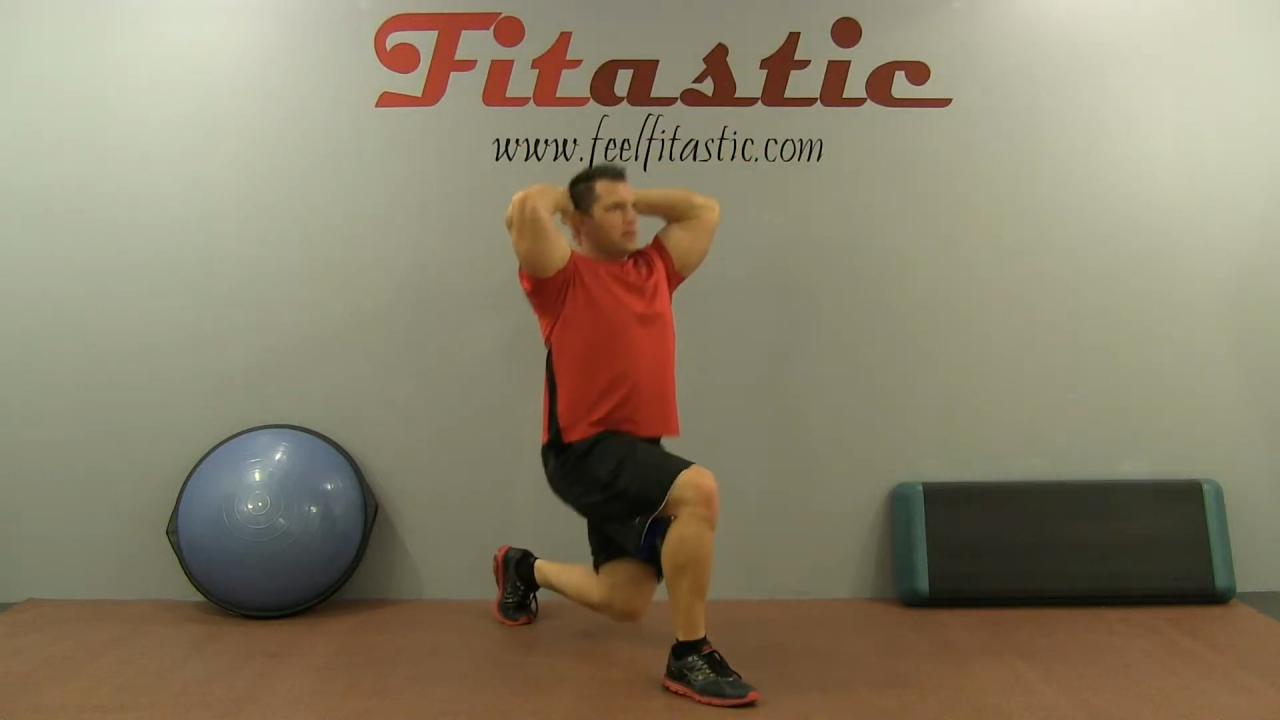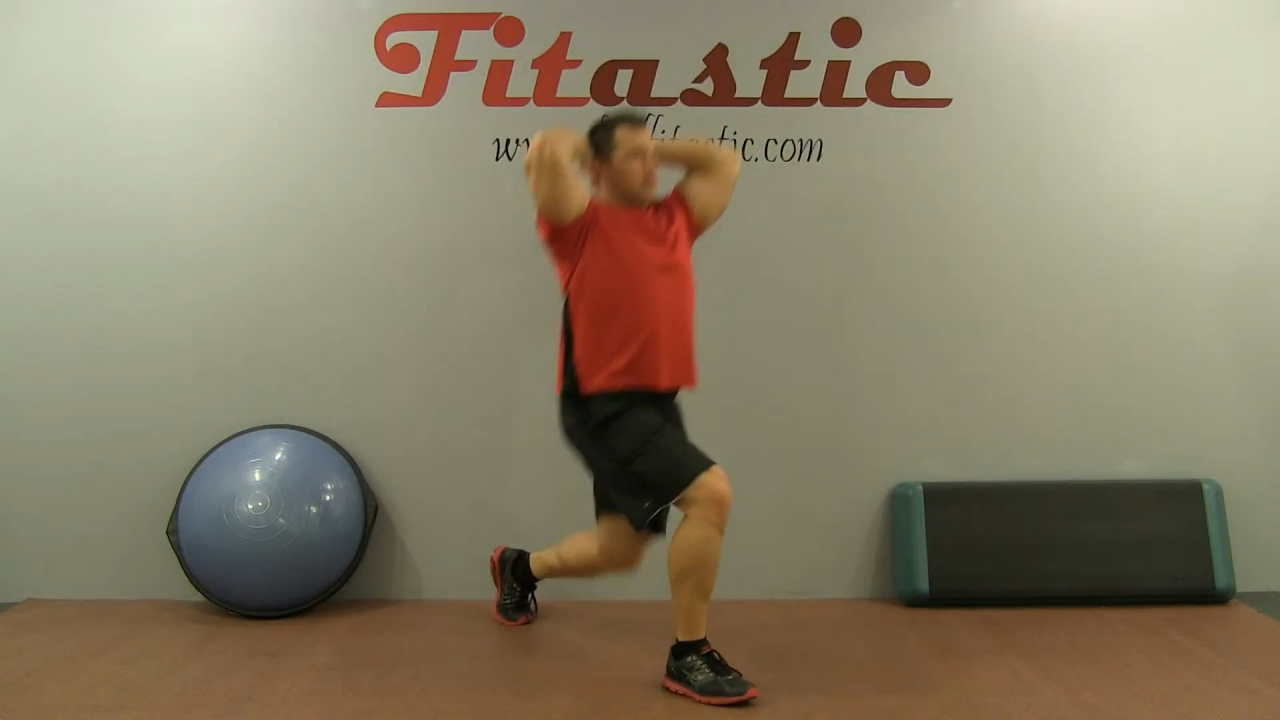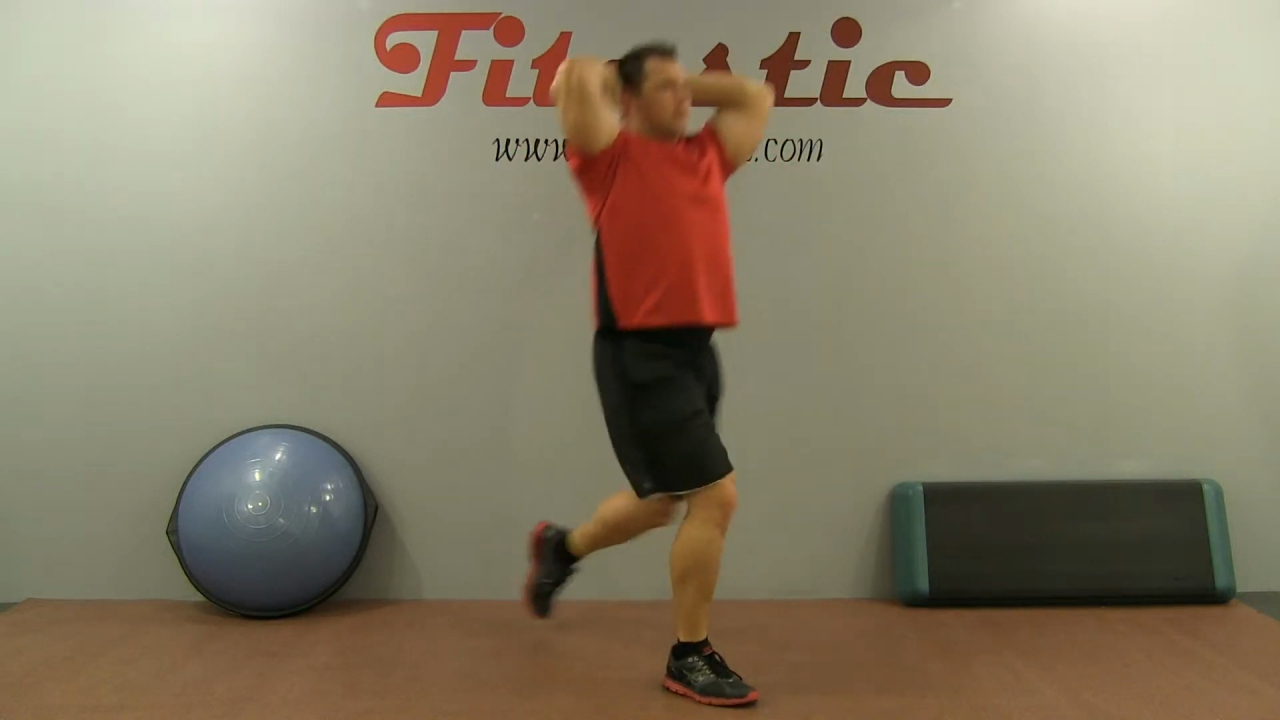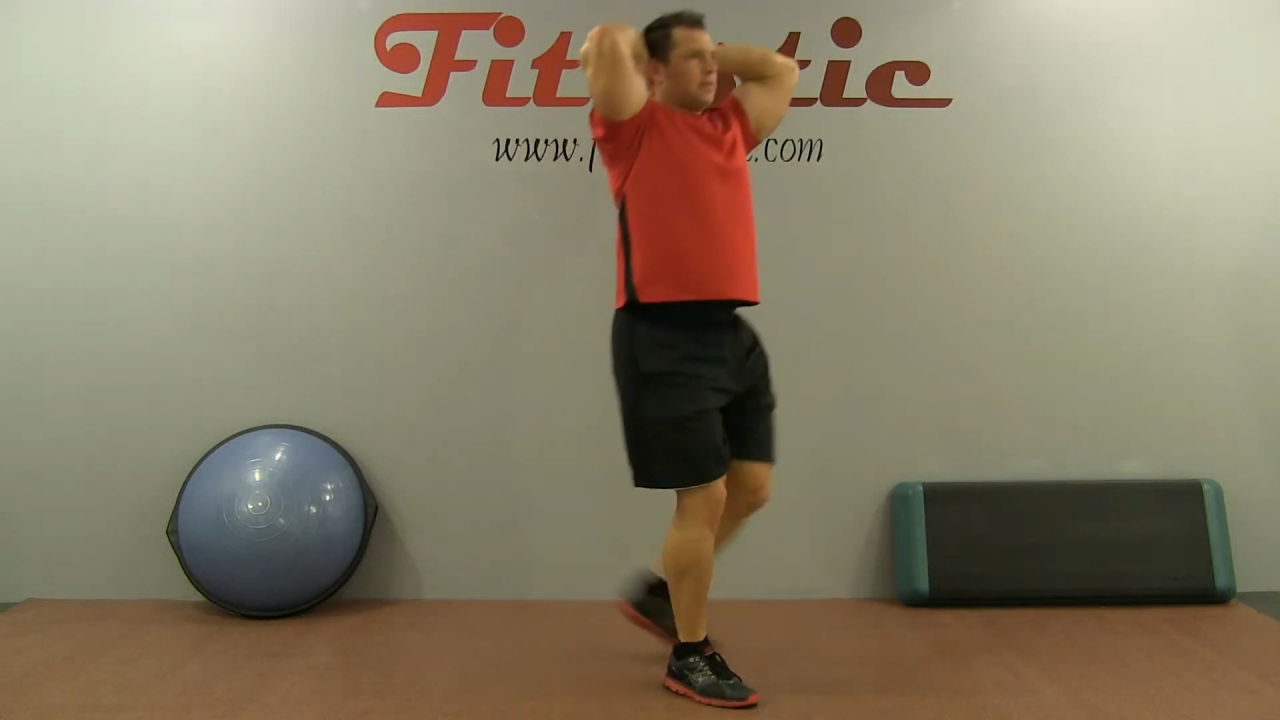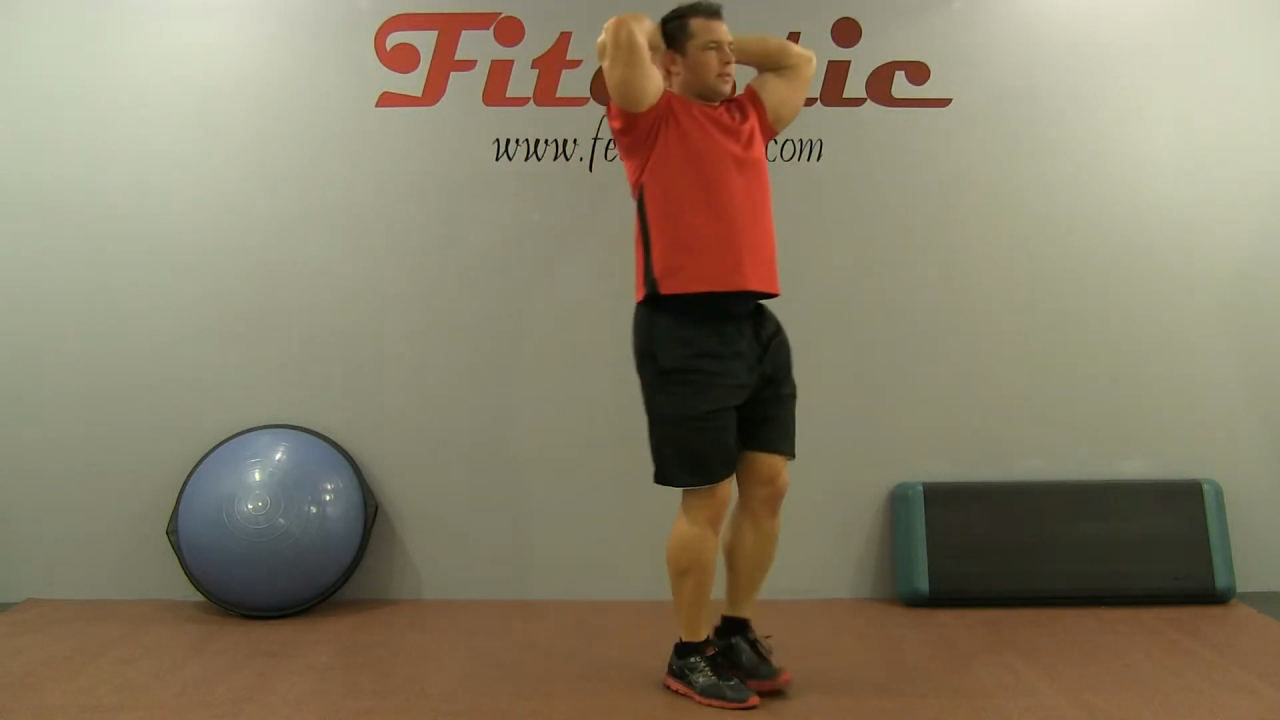
dt=0.2s
person 1, frame 1
left shoulder: (654, 268)
right shoulder: (563, 277)
left elbow: (705, 210)
right elbow: (525, 209)
left wrist: (634, 196)
right wrist: (564, 196)
left hip: (640, 448)
right hip: (584, 451)
left knee: (624, 602)
right knee: (698, 491)
left ankle: (524, 569)
right ankle: (689, 655)
person 1, frame 2
left shoulder: (674, 219)
right shoulder: (583, 225)
left elbow: (725, 162)
right elbow: (546, 153)
left wrist: (656, 147)
right wrist: (584, 143)
left hip: (659, 403)
right hip: (604, 407)
left knee: (619, 548)
right knee: (711, 493)
left ankle: (520, 567)
right ankle: (688, 654)
person 1, frame 3
left shoulder: (706, 155)
right shoulder: (612, 157)
left elbow: (758, 98)
right elbow: (573, 81)
left wrist: (689, 83)
right wrist: (610, 76)
left hip: (695, 349)
right hip: (638, 354)
left knee: (658, 502)
right knee: (715, 498)
left ankle: (559, 548)
right ankle: (689, 655)
person 1, frame 4
left shoulder: (730, 127)
right shoulder: (636, 128)
left elbow: (782, 71)
right elbow: (603, 45)
left wrist: (711, 55)
right wrist: (636, 42)
left hip: (729, 331)
right hip: (660, 336)
left knee: (752, 488)
right knee: (704, 498)
left ankle: (657, 590)
right ankle: (689, 657)
person 1, frame 5
left shoulder: (747, 118)
right shoulder: (652, 120)
left elbow: (800, 61)
left hip: (755, 324)
right hip: (683, 329)
left knee: (768, 483)
right knee: (709, 499)
left ankle: (736, 633)
right ankle: (691, 655)
